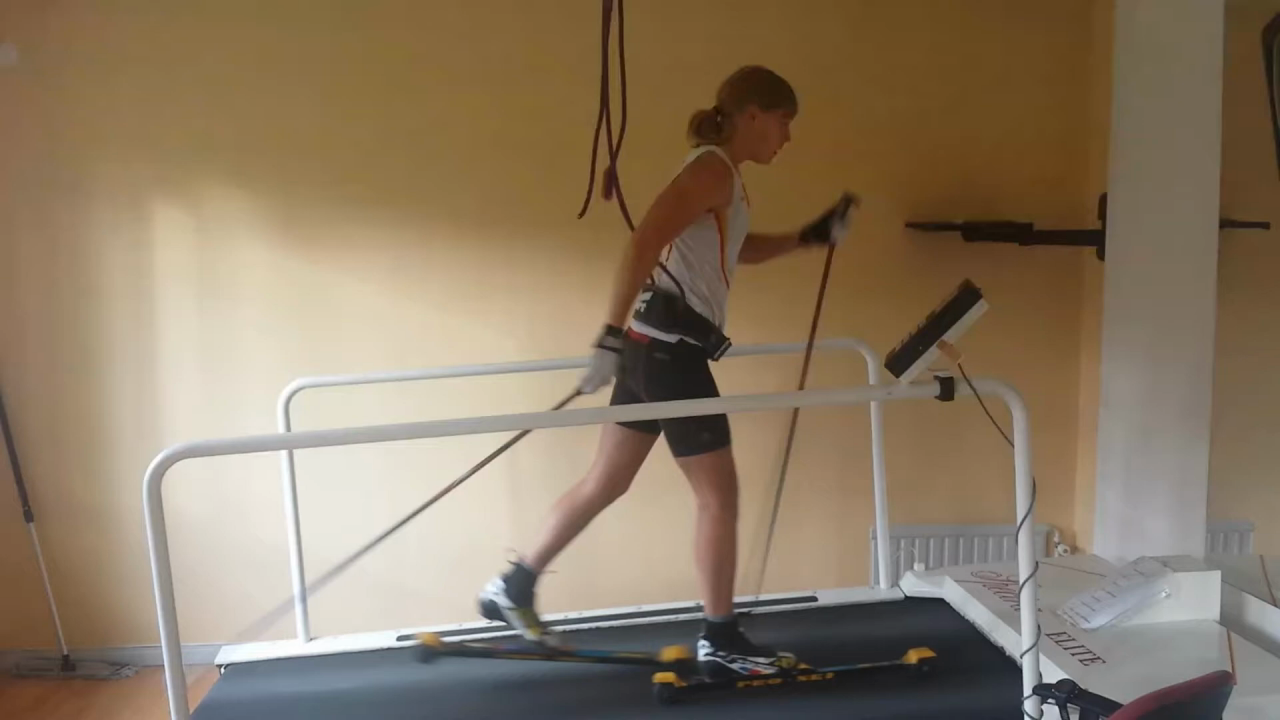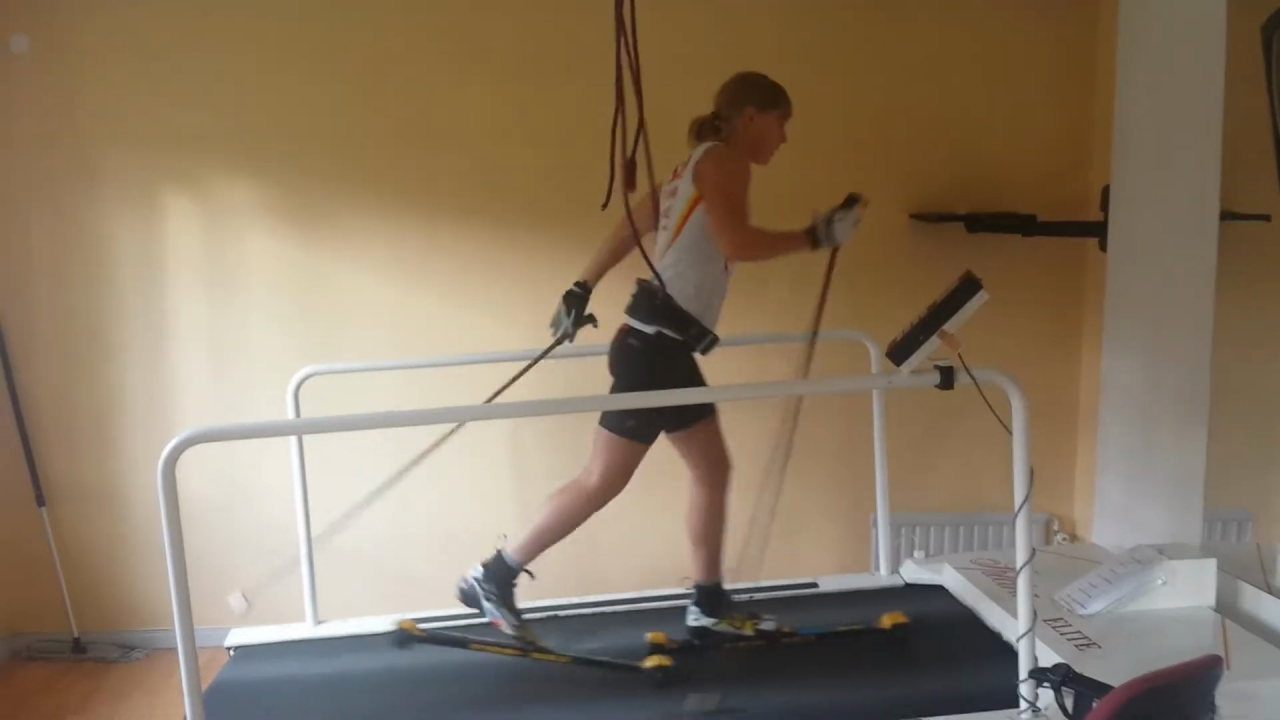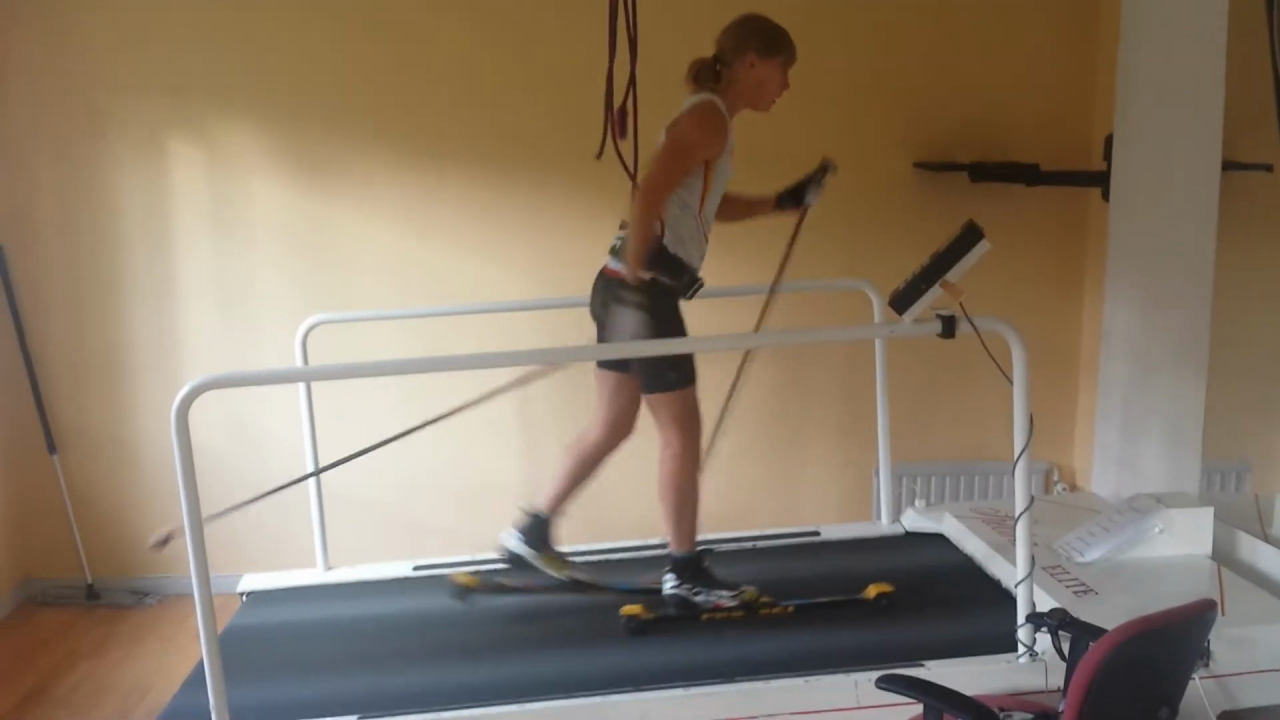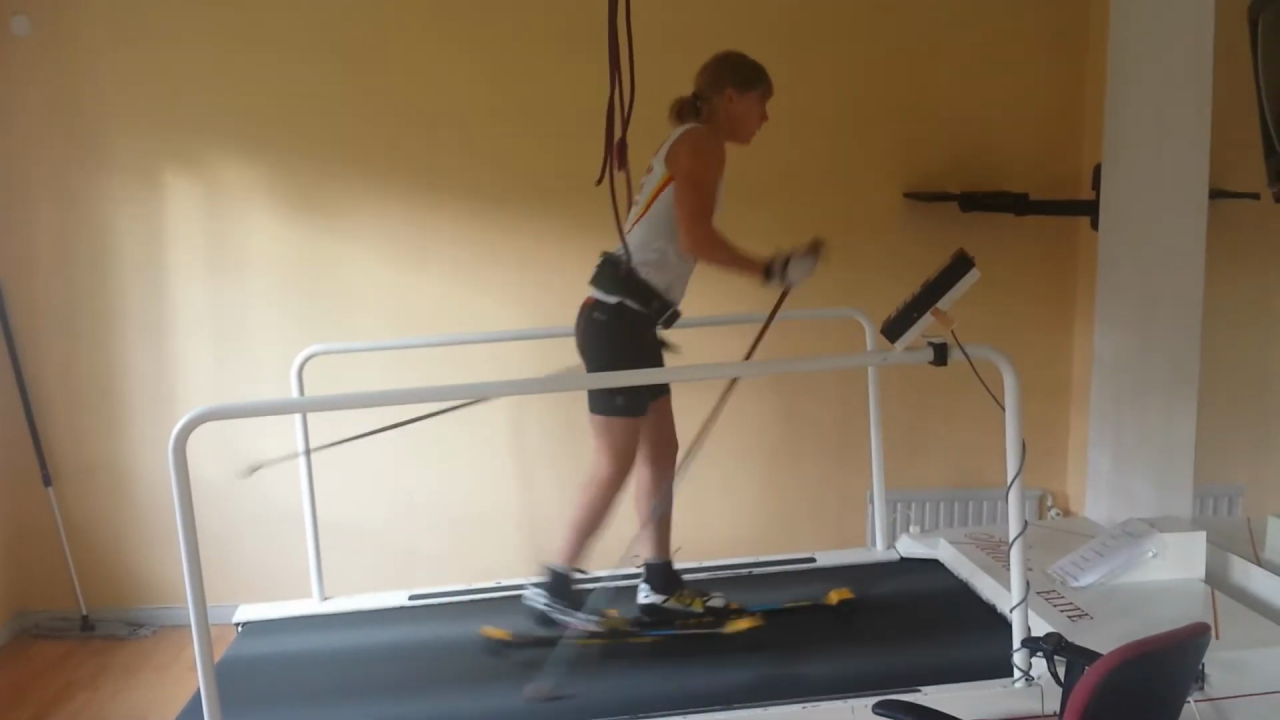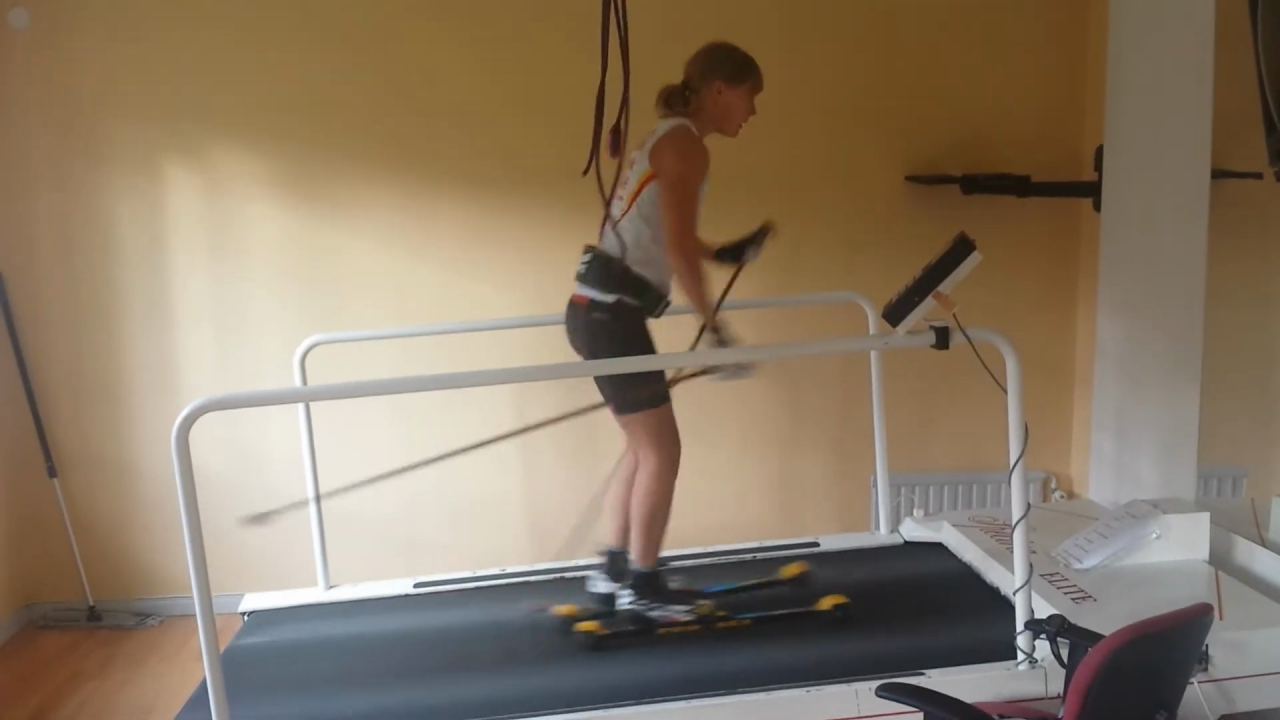
dt=0.7s
person 1, frame 1
left shoulder: (716, 172)
right shoulder: (713, 170)
left elbow: (735, 248)
right elbow: (642, 244)
left wrist: (813, 235)
right wrist: (612, 336)
left hip: (652, 348)
right hip: (669, 351)
left knee: (605, 481)
right knee: (718, 495)
left ankle: (515, 587)
right ankle: (720, 641)
person 1, frame 2
left shoulder: (693, 171)
right shoulder: (722, 161)
left elbow: (628, 230)
right elbow: (738, 245)
left wrist: (579, 291)
right wrist: (816, 235)
left hip: (663, 344)
right hip: (654, 347)
left knee: (712, 469)
right knee: (603, 481)
left ankle: (707, 604)
right ankle: (497, 577)
person 1, frame 3
left shoulder: (708, 118)
right shoulder: (707, 119)
left elbow: (707, 208)
right elbow: (648, 202)
left wrist: (789, 198)
right wrist: (630, 294)
left hip: (633, 291)
right hip: (640, 296)
left knee: (611, 425)
right knee: (682, 433)
left ankle: (533, 529)
right ankle: (685, 574)
person 1, frame 4
left shoulder: (684, 148)
right shoulder: (700, 145)
right elbow: (696, 239)
right wrist: (769, 269)
left hip: (625, 315)
right hip: (619, 317)
left knee: (660, 450)
right knee: (614, 463)
left ankle: (659, 583)
right ankle: (555, 586)
person 1, frame 5
left shoulder: (670, 142)
right shoulder: (685, 145)
right elbow: (677, 245)
left wrist: (725, 254)
right wrist: (714, 330)
left hip: (606, 310)
right hip: (612, 314)
left knee: (651, 443)
right knee: (659, 450)
left ankle: (618, 570)
right ankle: (642, 585)
